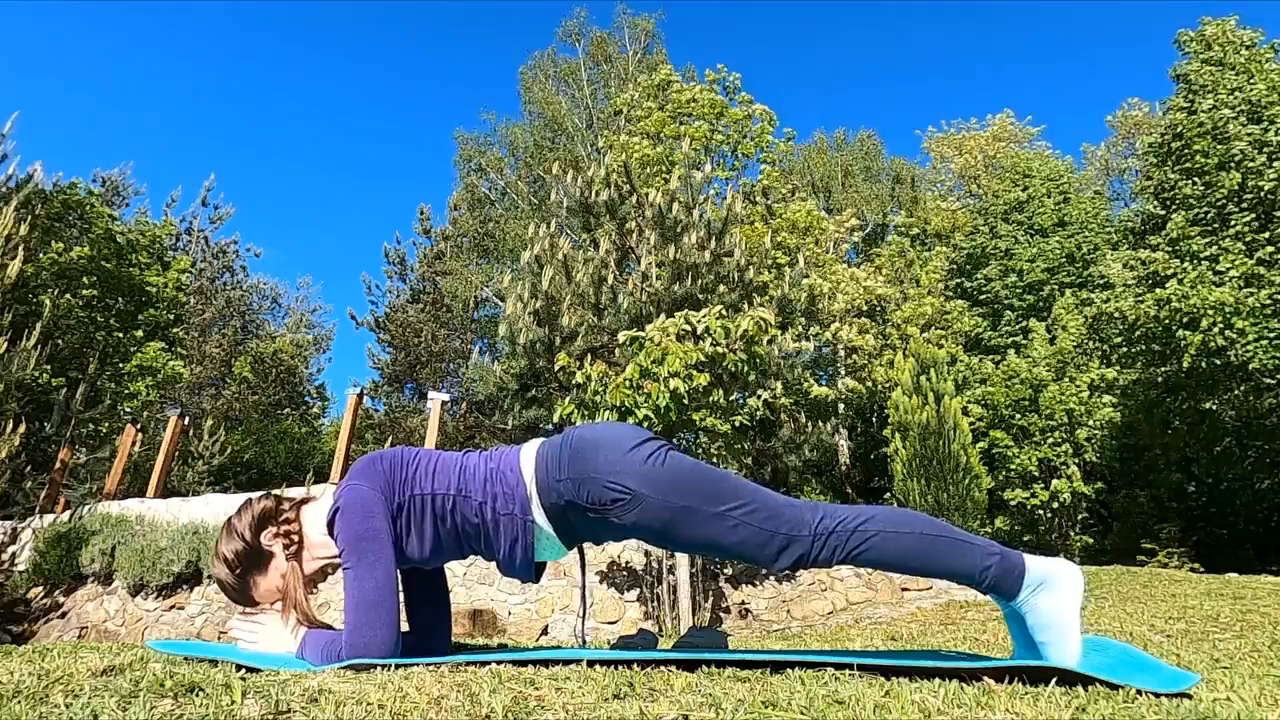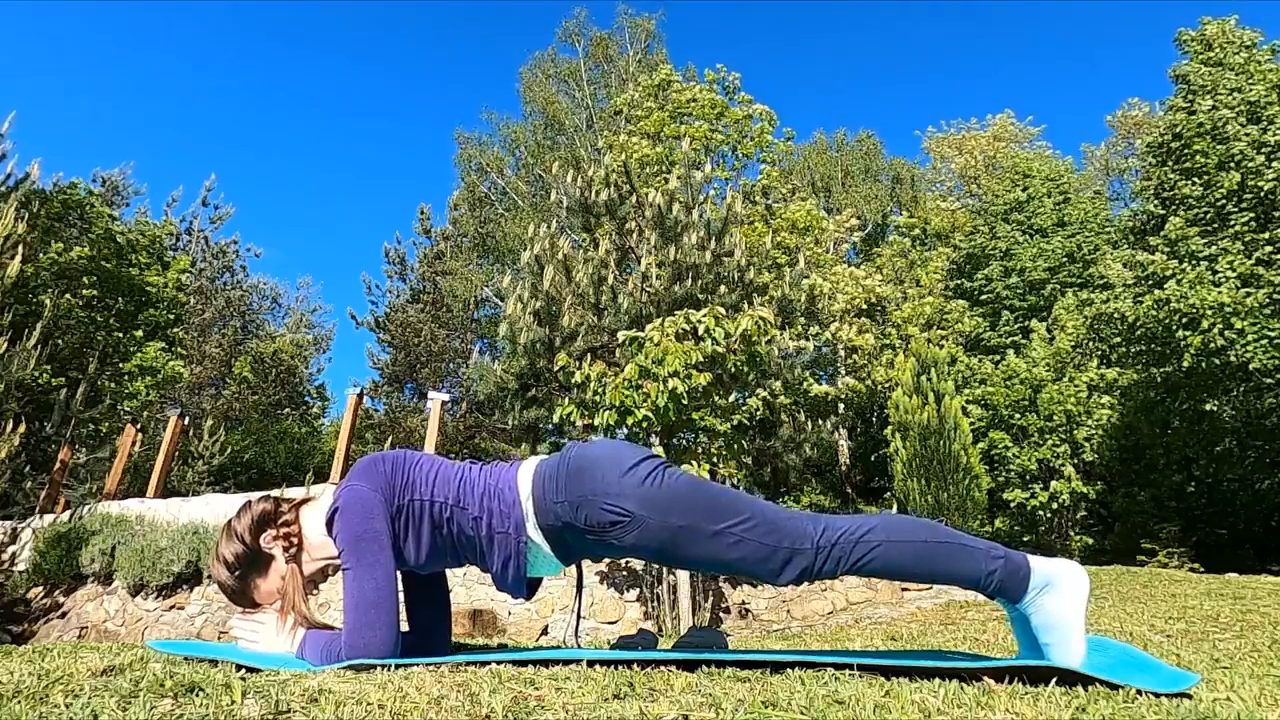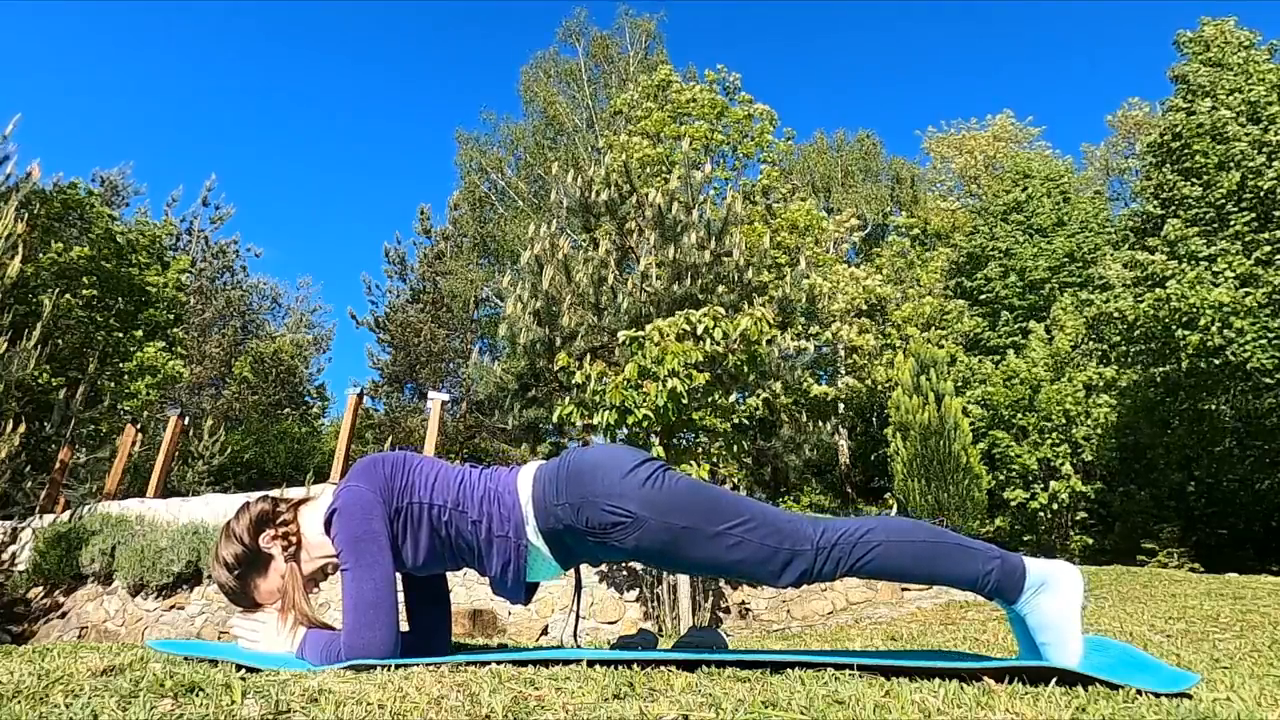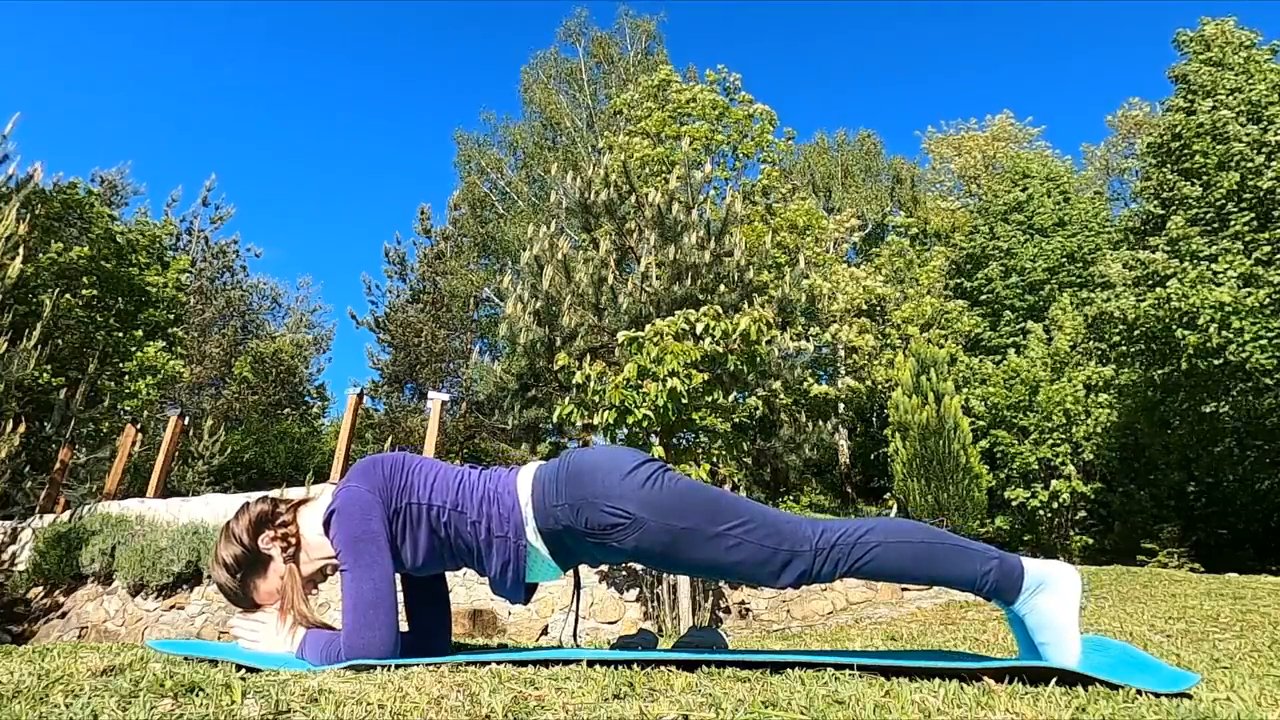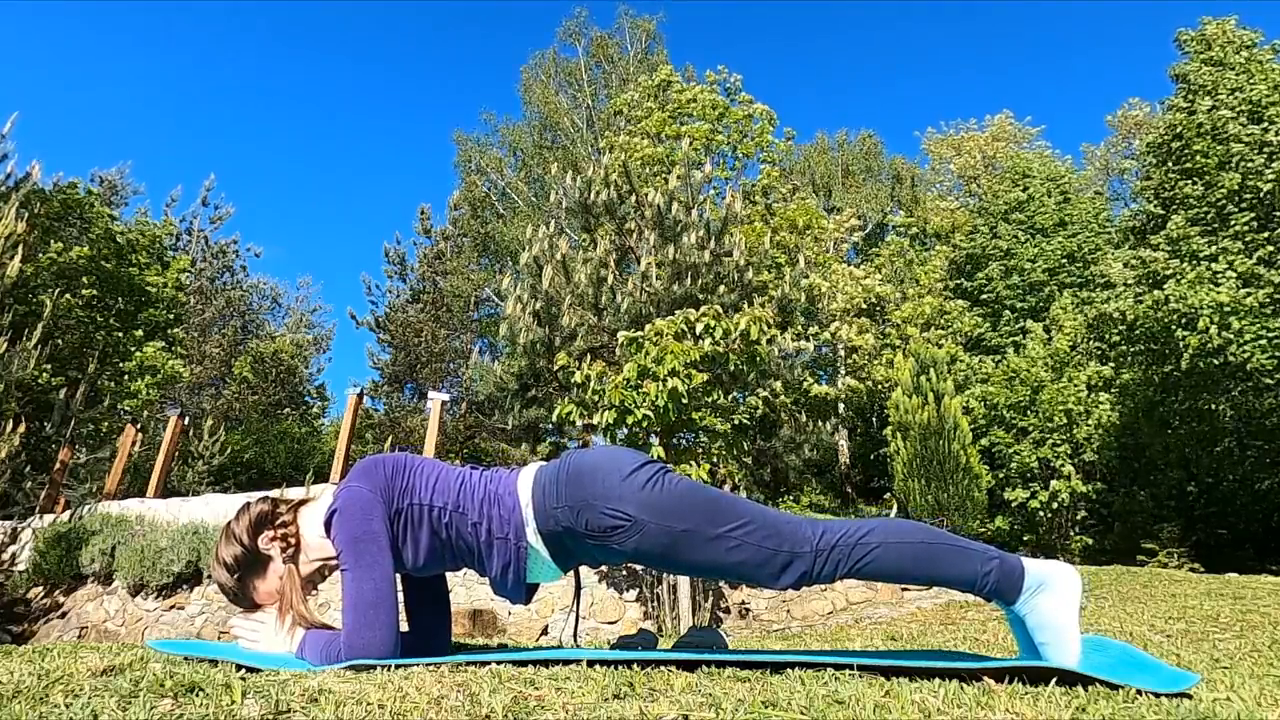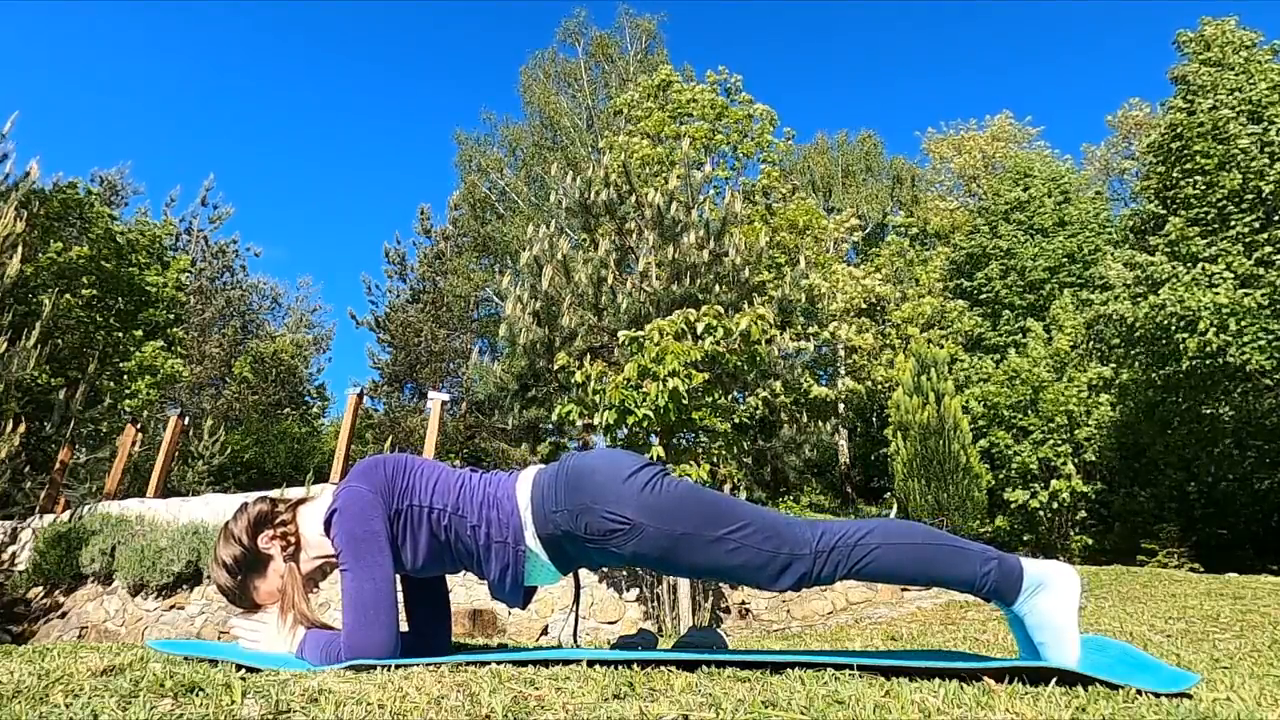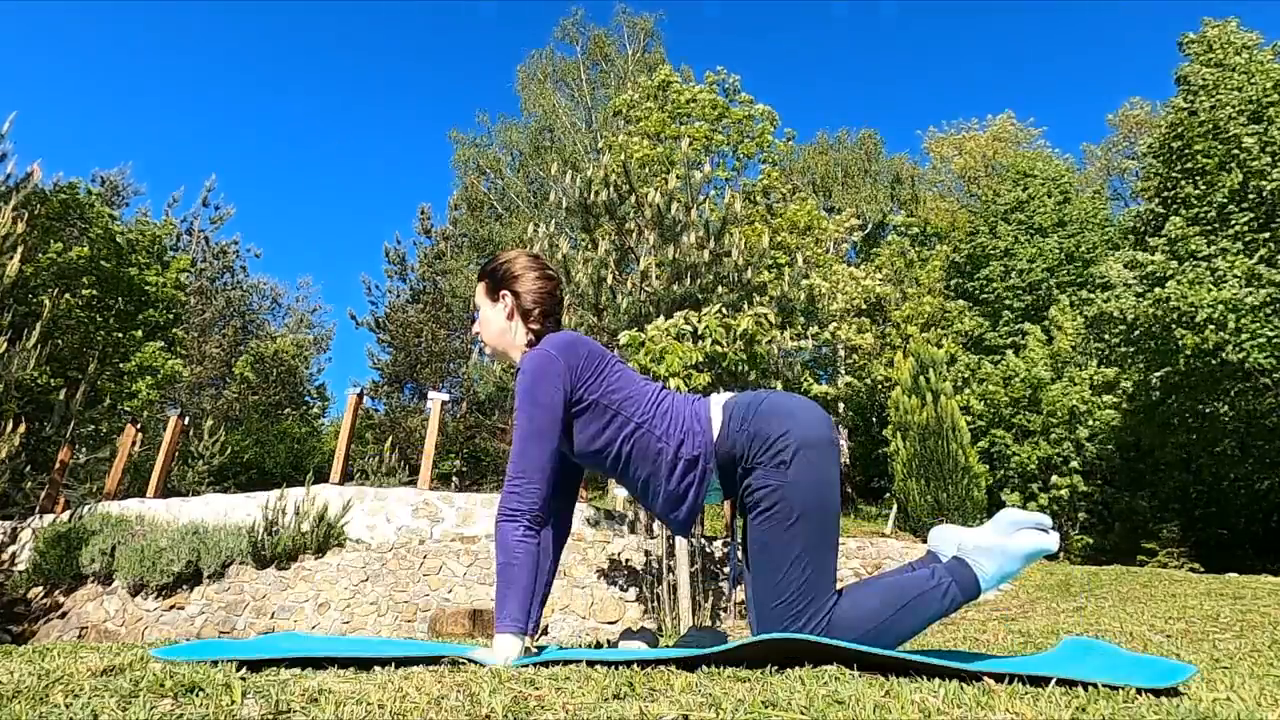
dt=0.7s
person 1, frame 1
left shoulder: (359, 498)
right shoulder: (388, 518)
left elbow: (375, 644)
right elbow: (429, 640)
left wrist: (295, 640)
right wrist: (290, 622)
left hip: (596, 477)
right hip: (592, 486)
left knee: (809, 534)
right knee: (808, 531)
left ankle: (1023, 576)
right ankle: (1012, 579)
person 1, frame 2
left shoulder: (358, 498)
right shoulder: (390, 522)
left elbow: (374, 645)
right elbow: (428, 642)
left wrist: (296, 640)
right wrist: (302, 626)
left hip: (597, 497)
right hip: (594, 496)
left knee: (810, 546)
right knee: (810, 543)
left ankle: (1028, 576)
right ankle: (1016, 580)
person 1, frame 3
left shoulder: (357, 501)
right shoulder: (388, 522)
left elbow: (373, 645)
right elbow: (428, 641)
left wrist: (294, 640)
right wrist: (296, 622)
left hip: (595, 499)
right hip: (589, 506)
left knee: (811, 550)
right knee: (806, 549)
left ankle: (1024, 577)
right ankle: (1015, 579)
person 1, frame 4
left shoulder: (356, 501)
right shoulder: (387, 520)
left elbow: (374, 647)
right elbow: (429, 643)
left wrist: (295, 641)
right wrist: (303, 623)
left hip: (595, 500)
right hip: (589, 503)
left knee: (808, 551)
right knee: (804, 548)
left ankle: (1022, 577)
right ankle: (1012, 581)
person 1, frame 5
left shoulder: (358, 501)
right shoulder: (386, 522)
left elbow: (374, 645)
right elbow: (428, 642)
left wrist: (293, 640)
right wrist: (297, 622)
left hip: (594, 504)
right hip: (588, 509)
left knee: (810, 552)
right knee: (804, 551)
left ankle: (1021, 578)
right ankle: (1014, 580)
person 1, frame 6
left shoulder: (357, 498)
right shoulder: (387, 523)
left elbow: (374, 645)
right elbow: (428, 644)
left wrist: (295, 639)
right wrist: (305, 627)
left hip: (594, 506)
right hip: (590, 506)
left knee: (811, 553)
right knee: (811, 550)
left ankle: (1021, 580)
right ankle: (1014, 582)
person 1, frame 7
left shoulder: (551, 359)
right shoulder: (555, 378)
left elbow: (522, 509)
right elbow: (551, 517)
left wrist: (506, 642)
right wrist: (520, 633)
left hip: (775, 441)
right hip: (765, 450)
left knee: (803, 636)
right knee: (793, 632)
left ankle: (969, 565)
right ankle: (948, 557)
